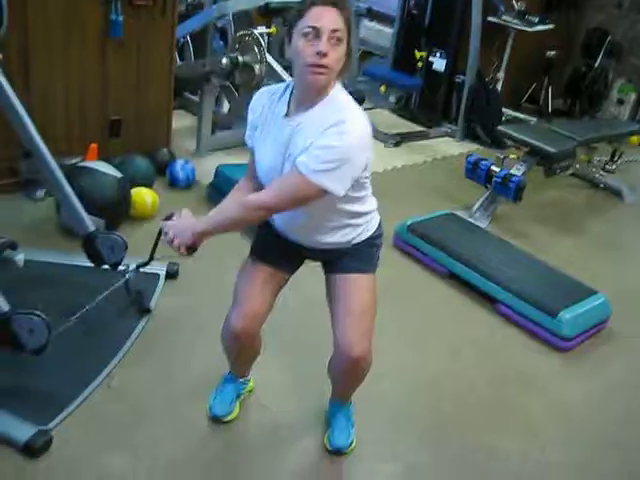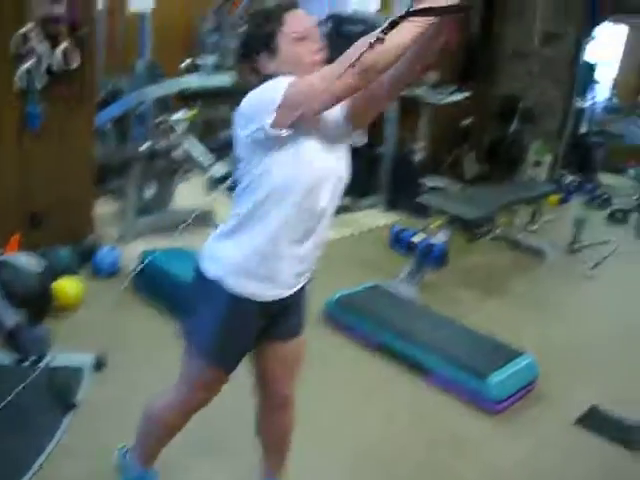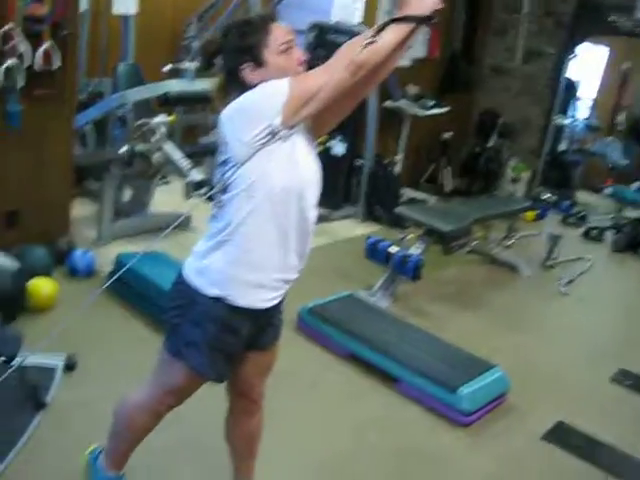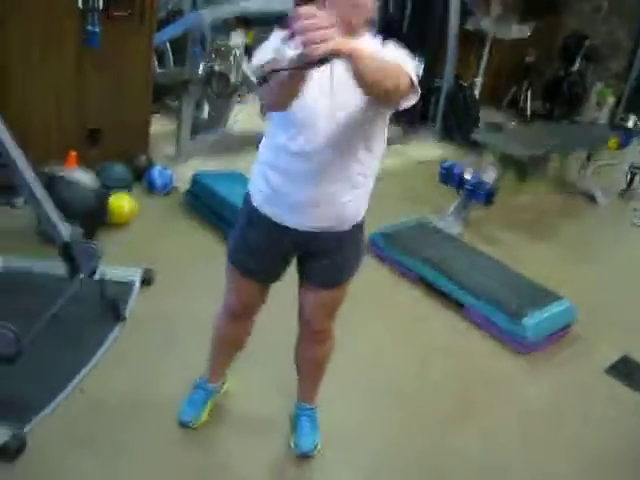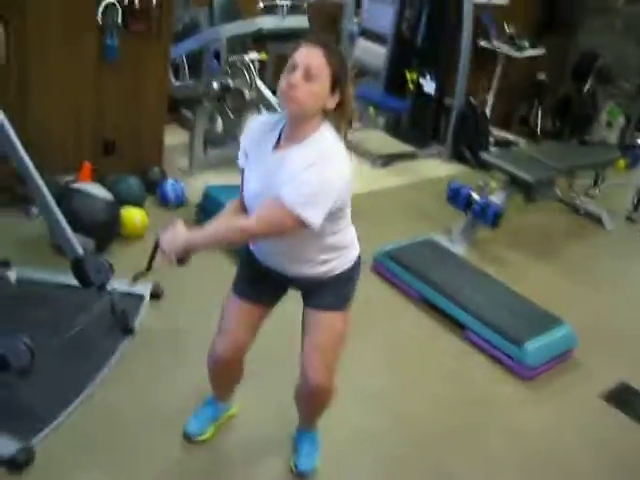
dt=0.7s
person 1, frame 1
left shoulder: (347, 129)
right shoulder: (265, 101)
left elbow: (269, 202)
right elbow: (254, 180)
left wrist: (198, 227)
right wrist: (203, 223)
left hip: (349, 239)
right hip: (285, 229)
left knee: (355, 352)
right knee: (239, 326)
left ankle: (340, 405)
right ankle: (239, 377)
person 1, frame 2
left shoulder: (334, 114)
right shoulder: (262, 105)
left elbow: (392, 79)
right elbow: (355, 71)
left hip: (287, 289)
right hip: (233, 286)
left knee: (279, 393)
right knee: (192, 392)
person 1, frame 3
left shoulder: (294, 123)
right shoulder: (249, 112)
left elbow: (361, 80)
right elbow: (350, 66)
left hip: (264, 298)
right hip: (218, 296)
left knee: (249, 398)
right knee: (164, 394)
person 1, frame 4
left shoulder: (390, 58)
right shoulder: (289, 40)
left elbow: (388, 87)
right elbow: (279, 95)
left wrist: (347, 48)
right wrist: (303, 56)
left hip: (336, 226)
right hip: (269, 210)
left knee: (317, 326)
right knee: (238, 308)
left ankle: (306, 407)
right ankle: (211, 383)
person 1, frame 5
left shoulder: (327, 166)
right shoulder: (260, 129)
left elbow: (253, 227)
right elbow: (244, 203)
left wrist: (188, 240)
right wrist: (193, 235)
left hip: (327, 272)
right hip: (267, 258)
left knee: (316, 379)
right knee: (225, 352)
left ankle: (307, 430)
right ankle: (220, 402)
